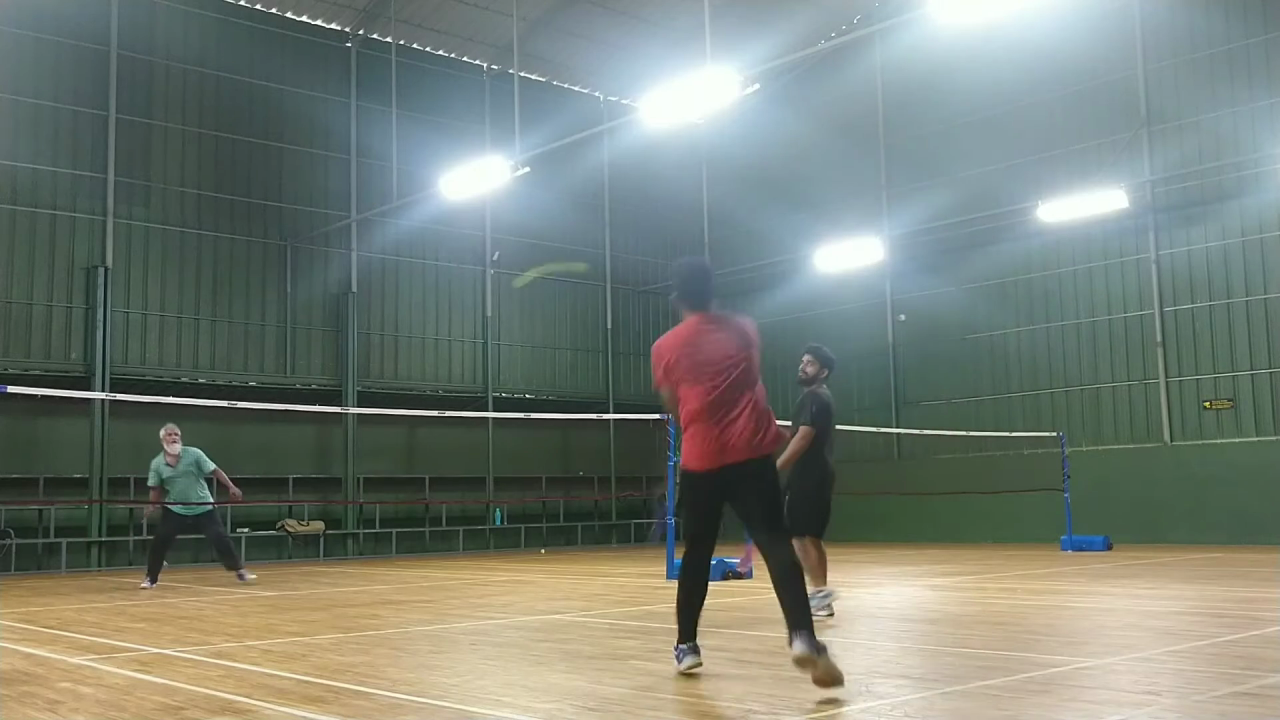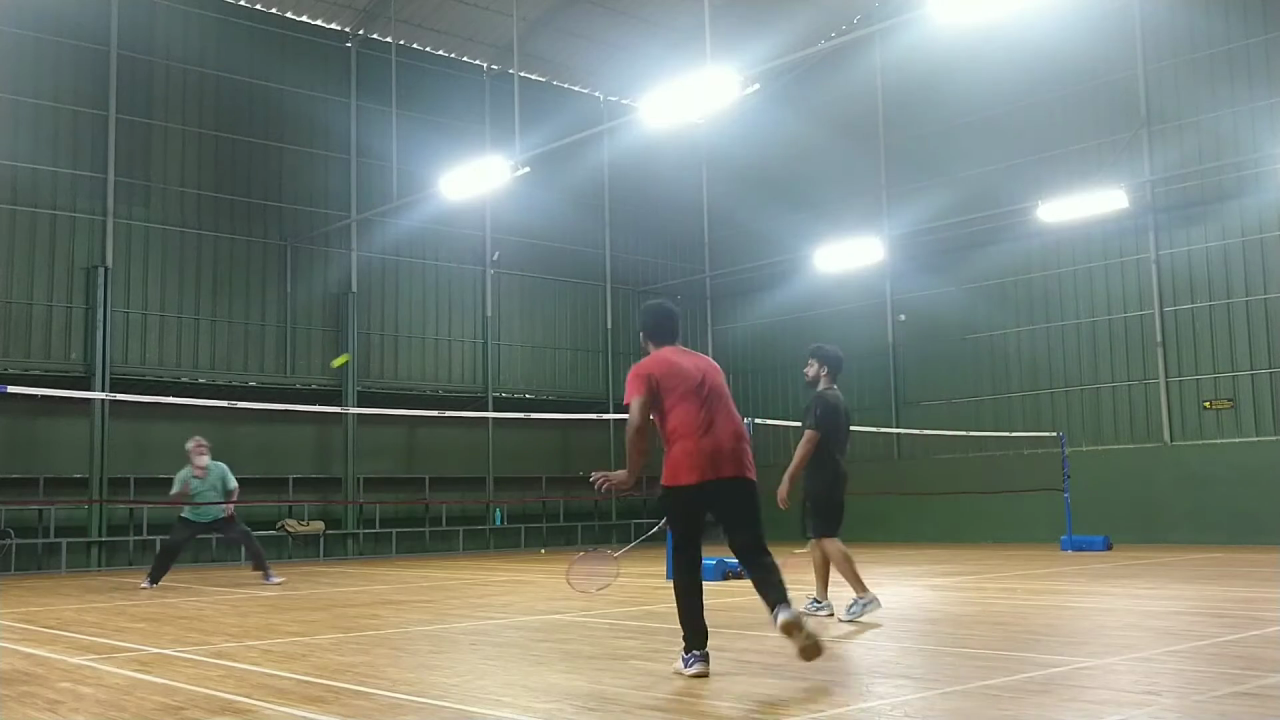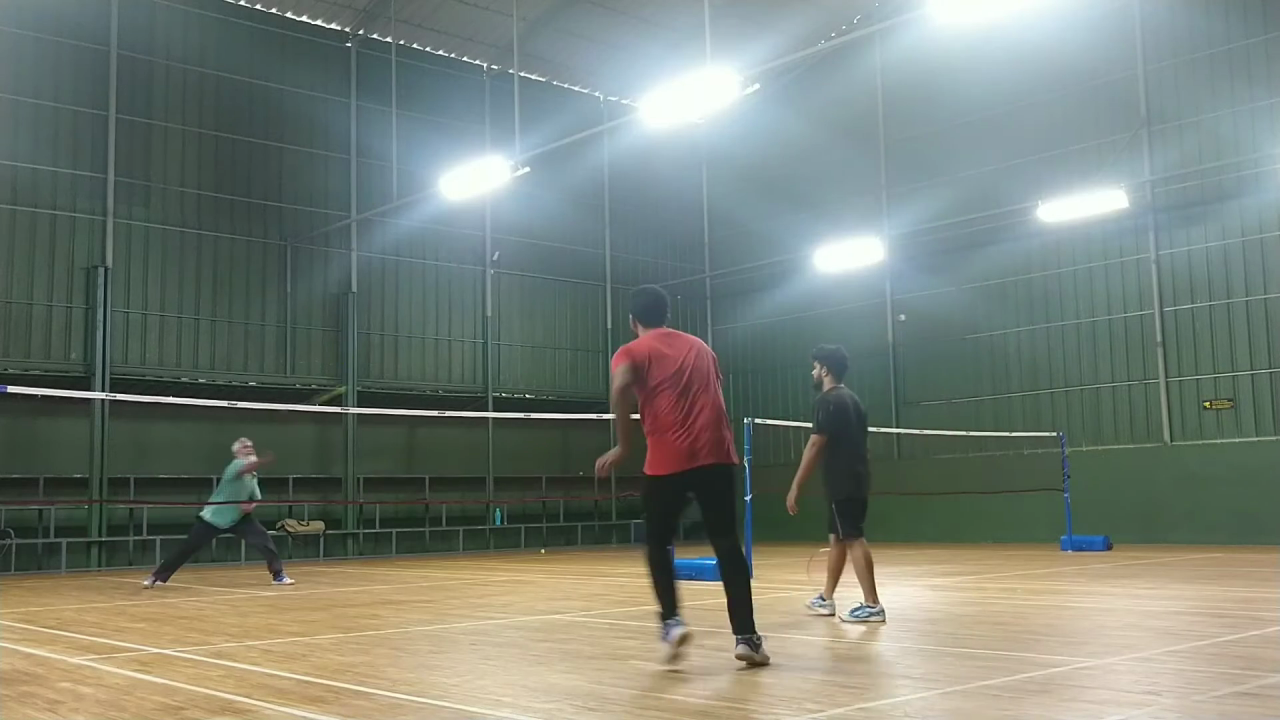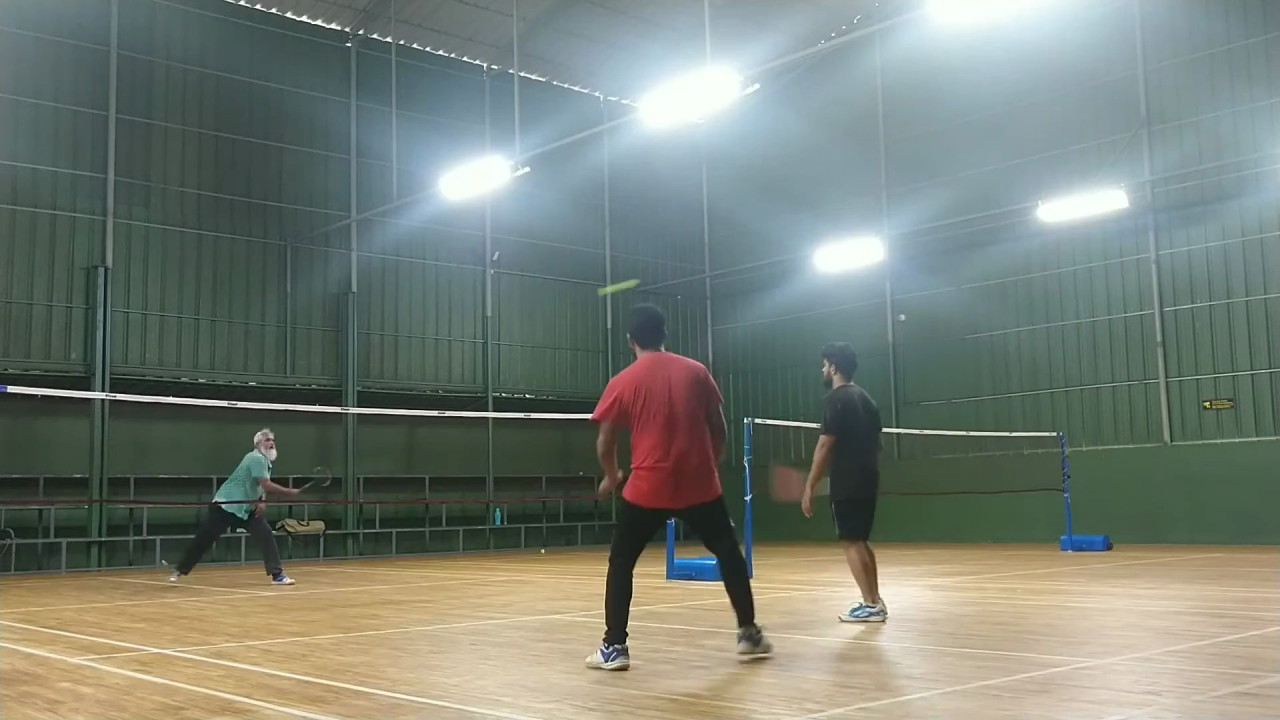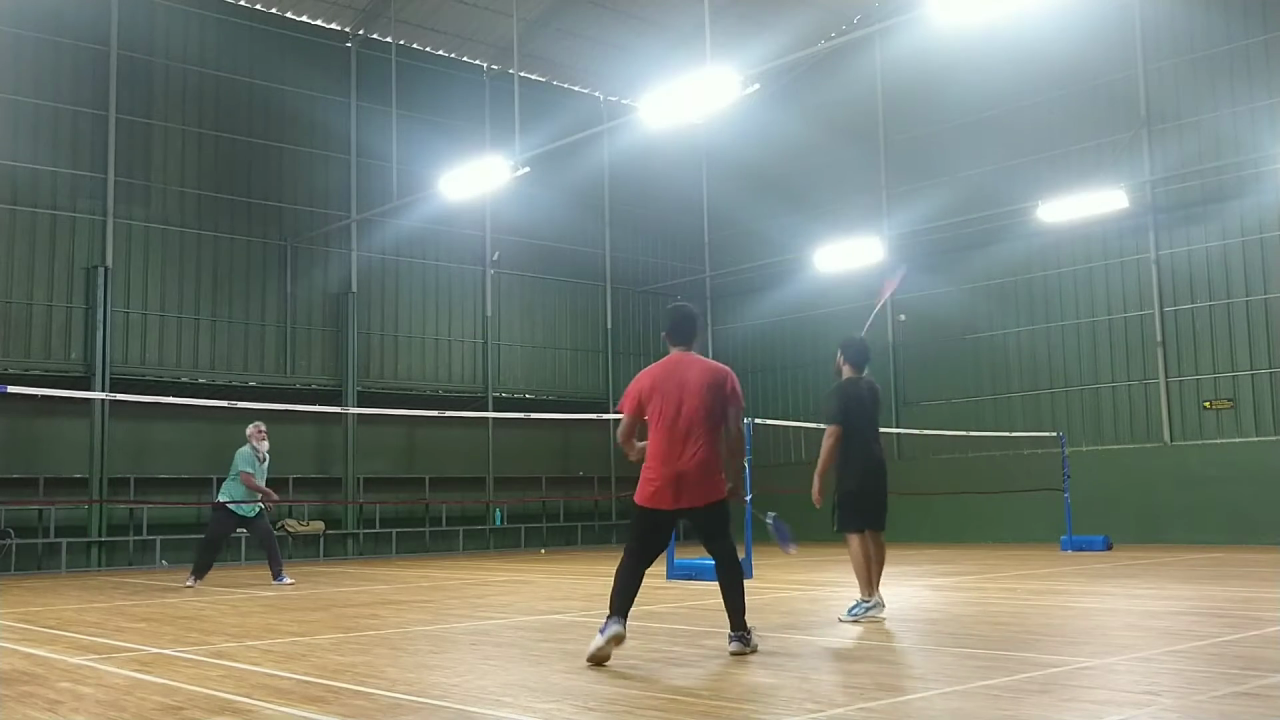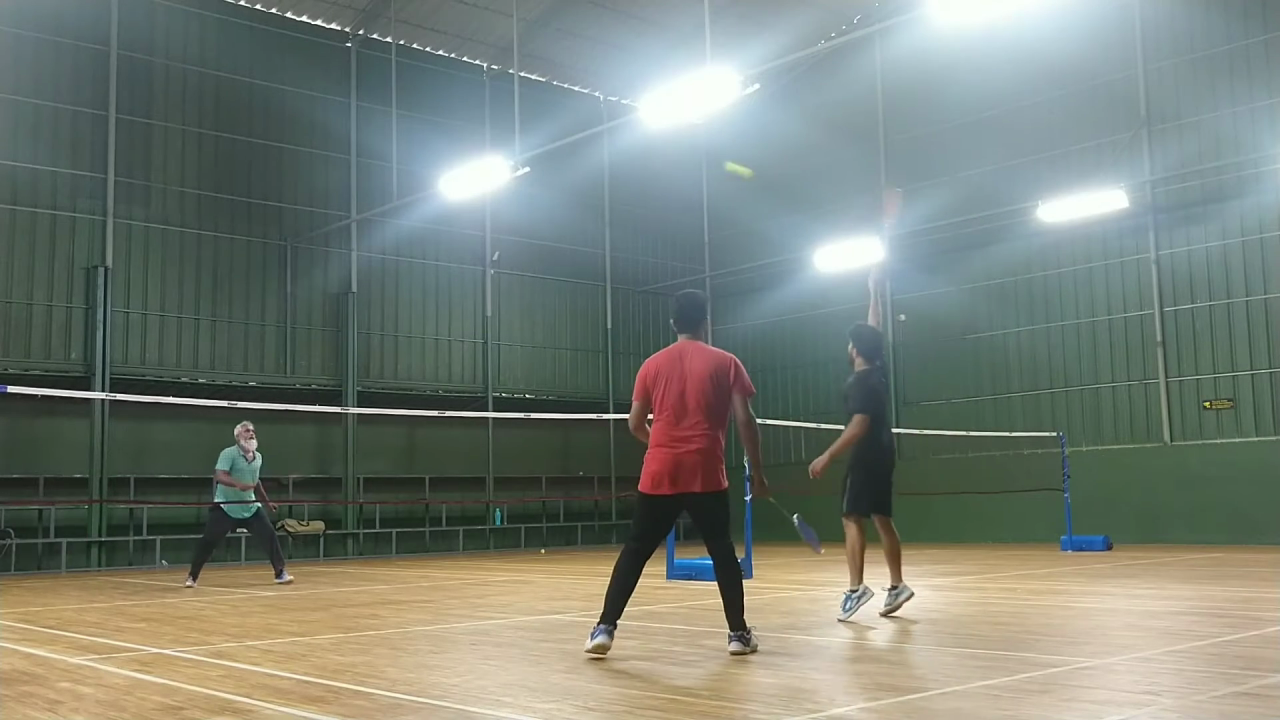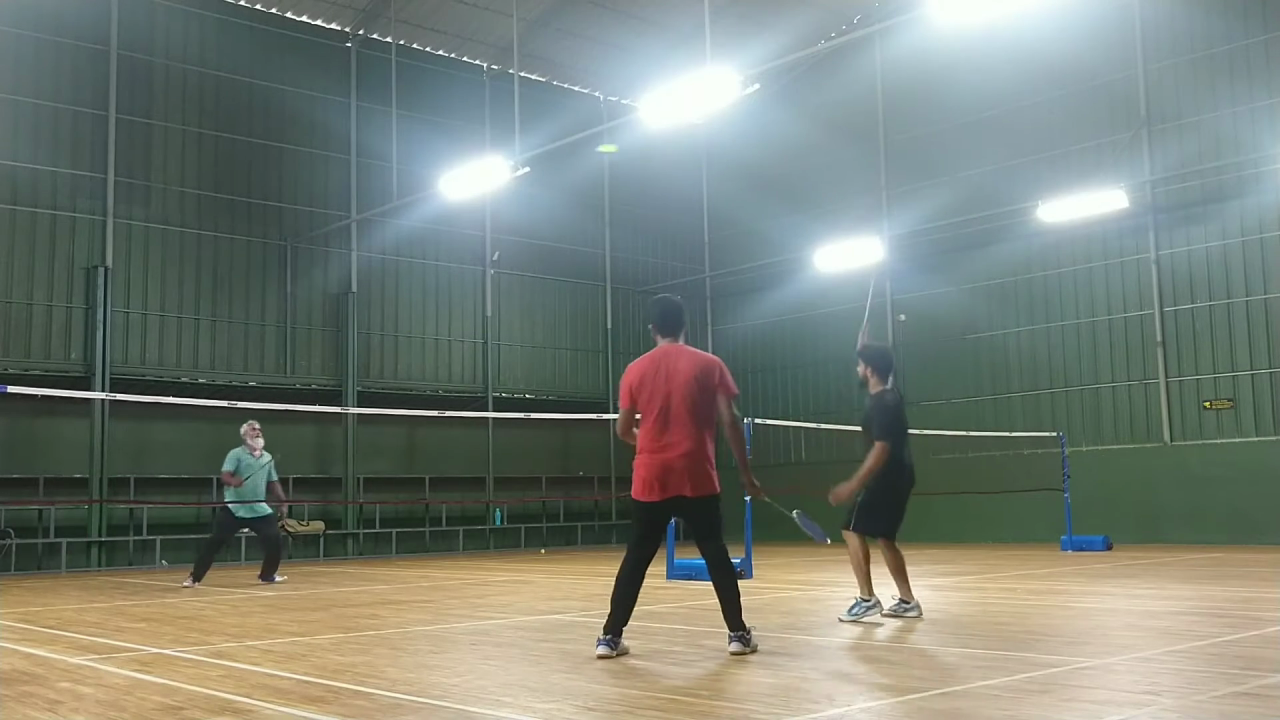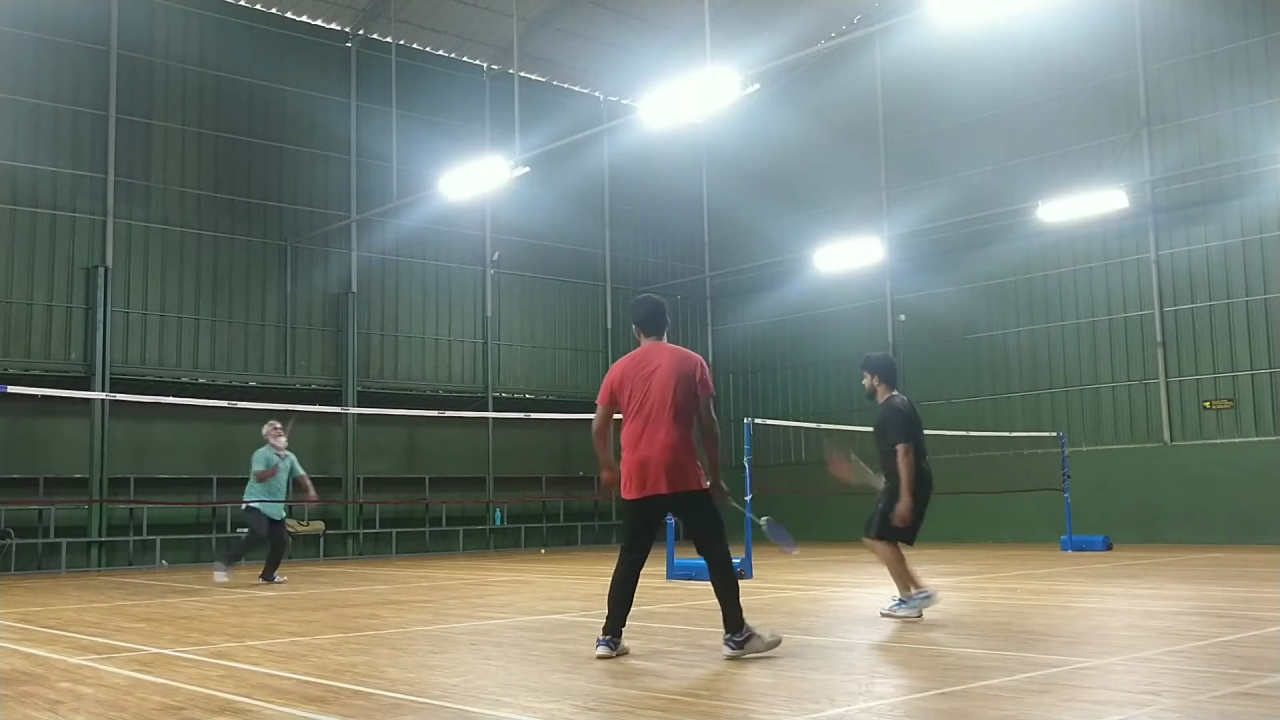
dt=0.2s
person 1, frame 1
left shoulder: (665, 347)
right shoulder: (742, 330)
left hip: (701, 457)
right hip: (751, 452)
left knee: (697, 552)
right knee: (776, 546)
left ankle: (686, 646)
right ankle: (803, 640)
person 1, frame 2
left shoulder: (644, 370)
right shoulder: (709, 364)
left elbow: (638, 422)
left wrist: (630, 474)
left hip: (686, 470)
right hip: (735, 464)
left knee: (686, 560)
right knee: (754, 550)
left ankle: (694, 652)
right ankle: (784, 610)
person 1, frame 3
left shoulder: (631, 353)
right shoulder: (700, 346)
left elbow: (621, 386)
left wrist: (622, 446)
left hip: (669, 458)
right hip: (717, 453)
left knee: (658, 543)
right knee: (728, 546)
left ankle: (673, 622)
right ankle: (746, 639)
person 1, frame 4
left shoulder: (622, 384)
right shoulder: (697, 371)
left elbow: (604, 445)
right elbow: (720, 429)
left wrist: (611, 477)
right wrist: (709, 466)
left hip: (648, 488)
right hip: (700, 484)
left knee: (621, 562)
right knee: (728, 552)
left ankle: (614, 647)
right ankle: (748, 632)
person 1, frame 5
left shoulder: (646, 379)
right shoulder: (721, 375)
left elbow: (624, 437)
right elbow: (735, 435)
left wrist: (640, 450)
right wrist: (734, 478)
left hip: (658, 487)
right hip: (707, 486)
left knee: (634, 560)
right knee: (726, 557)
left ankle: (614, 622)
right ankle: (739, 634)
person 1, frame 6
left shoulder: (652, 365)
right shoulder: (726, 363)
left elbow: (635, 424)
right elbow: (744, 420)
right wrist: (757, 471)
left hip: (658, 475)
right hip: (706, 475)
left knee: (635, 551)
right knee: (723, 553)
left ankle: (604, 628)
right ankle: (739, 634)
person 1, frame 7
left shoulder: (636, 369)
right shoulder: (709, 365)
left elbow: (624, 430)
right elbow: (730, 421)
right wrist: (745, 471)
left hip: (650, 479)
right hip: (696, 478)
left knee: (636, 558)
right knee: (716, 555)
left ankle: (609, 638)
right ankle: (738, 633)
person 1, frame 8
left shoulder: (619, 369)
right shoulder: (691, 362)
left elbow: (599, 428)
right elbow: (707, 423)
left wrist: (607, 466)
right wrist: (715, 473)
left hip: (636, 479)
right hip: (681, 475)
left knee: (630, 557)
right knee: (716, 551)
left ankle: (610, 637)
right ankle: (736, 635)
person 2, frame 1
left shoulder: (813, 397)
right shoulder: (822, 398)
left elbow: (802, 439)
left wrist: (775, 469)
left hip: (806, 478)
right hip: (819, 477)
left knee: (796, 534)
right knee: (811, 538)
left ankle: (820, 590)
right ankle: (821, 598)
person 2, frame 2
left shoulder: (821, 399)
right shoulder: (836, 399)
left elbow: (808, 442)
left wrist: (787, 479)
left hip: (821, 480)
right hip: (832, 479)
left knee: (825, 538)
right knee: (823, 538)
left ankle: (864, 595)
right ankle: (821, 600)
person 2, frame 3
left shoulder: (827, 400)
right shoulder: (852, 400)
left elbow: (815, 447)
left wrist: (795, 486)
left hip: (842, 482)
right hip: (856, 479)
left knee: (853, 540)
right knee: (838, 538)
left ankle: (872, 606)
right ankle: (826, 599)
person 2, frame 4
left shoulder: (835, 400)
right shoulder: (865, 399)
left elbow: (825, 446)
left wrist: (809, 487)
left hip: (847, 482)
right hip: (867, 479)
left knee: (851, 541)
right knee: (858, 540)
left ankle: (872, 605)
right ankle: (873, 599)
person 2, frame 5
left shoulder: (841, 391)
right shoulder: (871, 387)
left elbow: (832, 435)
left wrist: (817, 478)
left hip: (853, 474)
right hip: (876, 470)
left knee: (854, 533)
right knee: (873, 533)
left ankle: (867, 598)
right ankle: (873, 594)
person 2, frame 6
left shoulder: (860, 383)
right shoulder: (878, 371)
left elbow: (859, 426)
right elbow: (874, 329)
left wrist: (826, 457)
right wrist: (874, 292)
left hip: (865, 461)
right hip: (883, 457)
left knee: (852, 520)
right knee: (883, 521)
left ankle: (856, 589)
right ankle: (897, 585)
person 2, frame 7
left shoulder: (881, 405)
right shoulder: (888, 395)
left elbow: (881, 450)
left wrist: (853, 485)
right wrist: (870, 351)
left hip: (887, 481)
right hip: (899, 478)
left knee: (853, 532)
right knee: (885, 539)
left ankle: (867, 599)
right ankle: (907, 601)
person 2, frame 8
left shoulder: (894, 409)
right shoulder: (895, 405)
left elbow: (905, 453)
left wrist: (906, 497)
left hip: (906, 487)
right hip: (907, 486)
left knee: (877, 541)
right knee: (886, 541)
left ankle: (919, 592)
right ankle: (907, 600)
